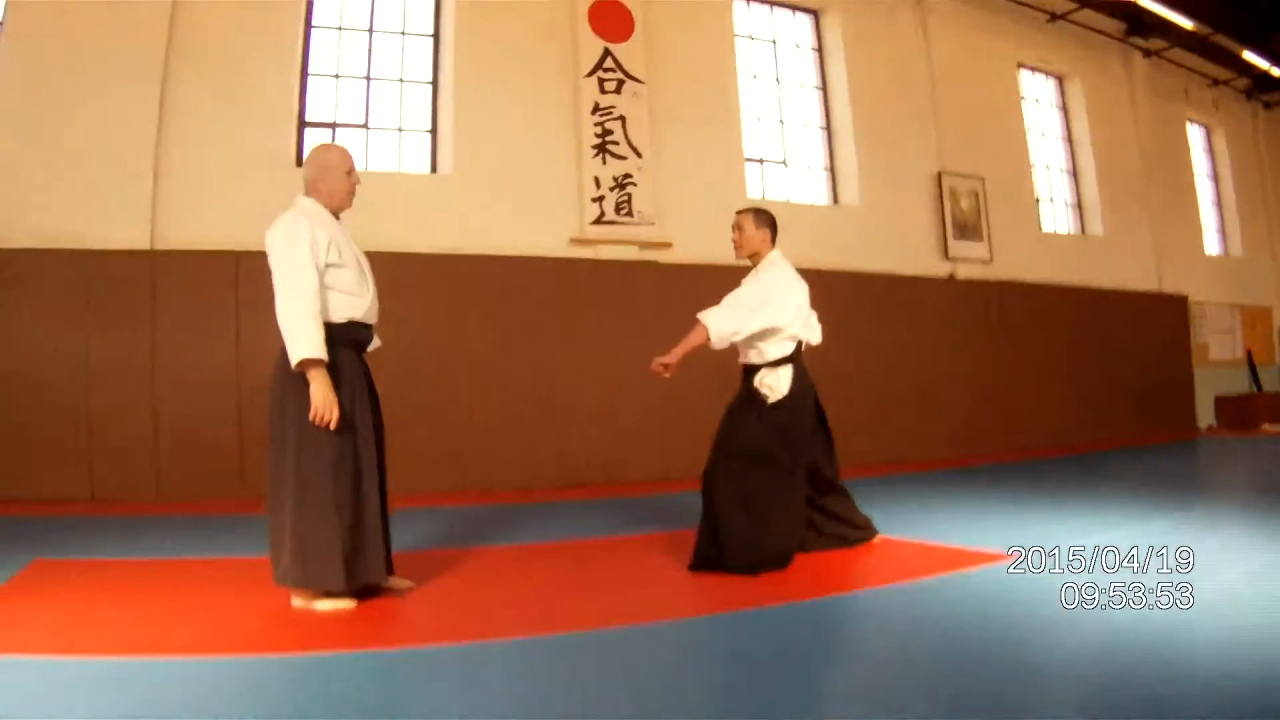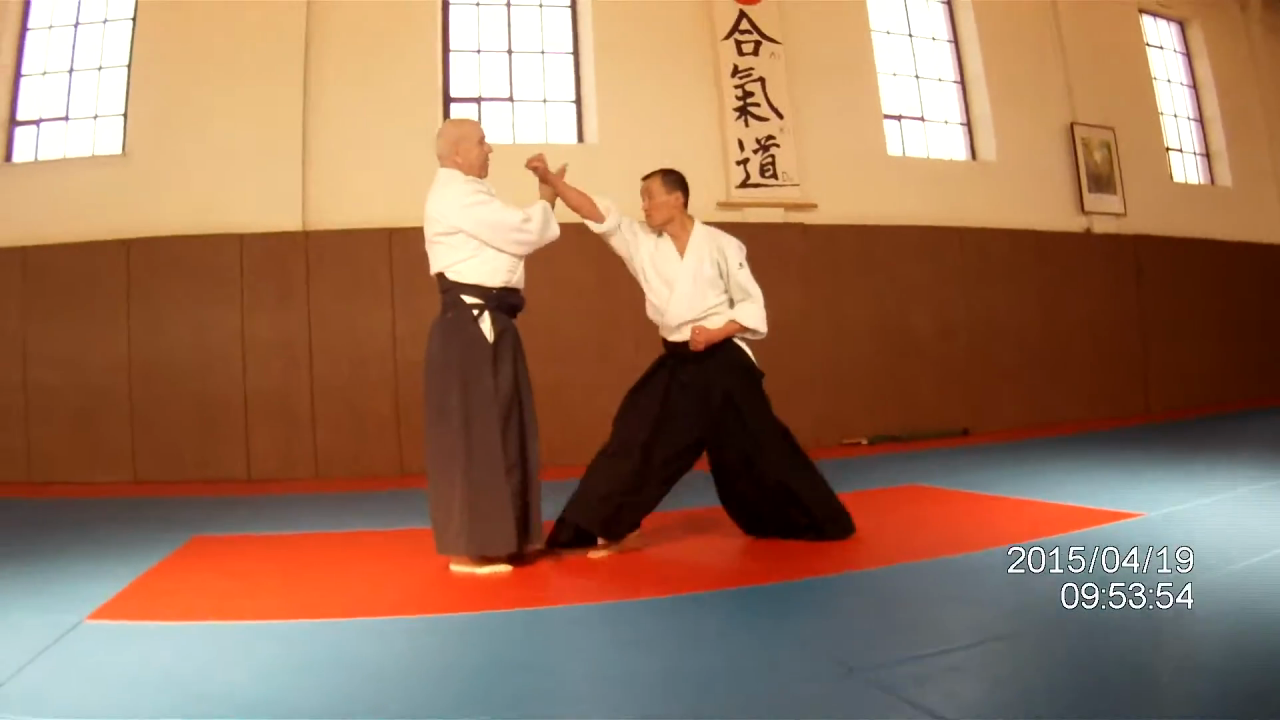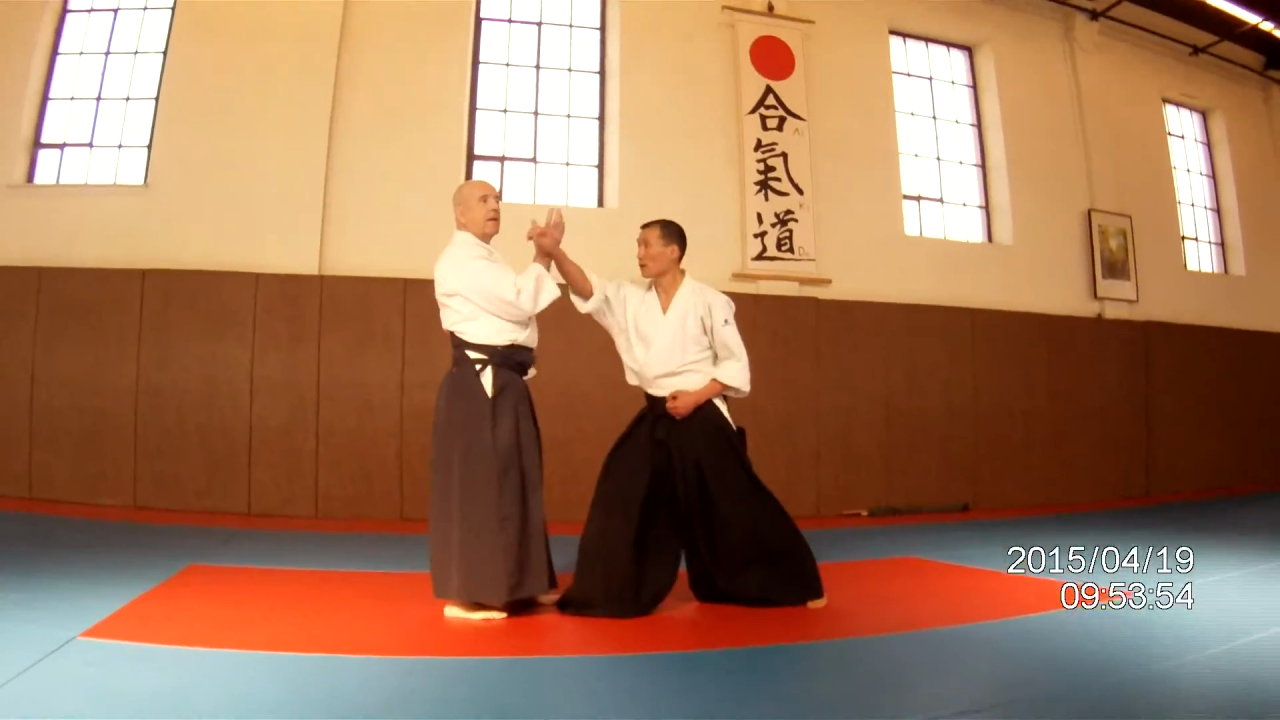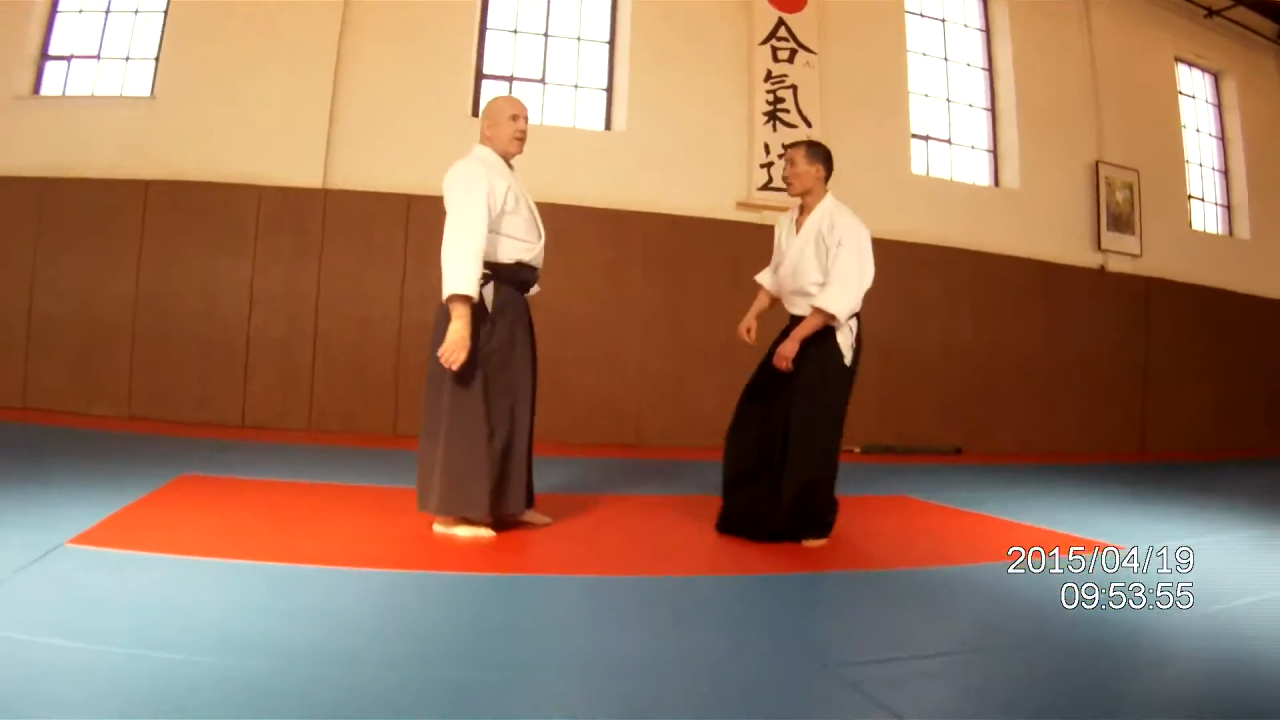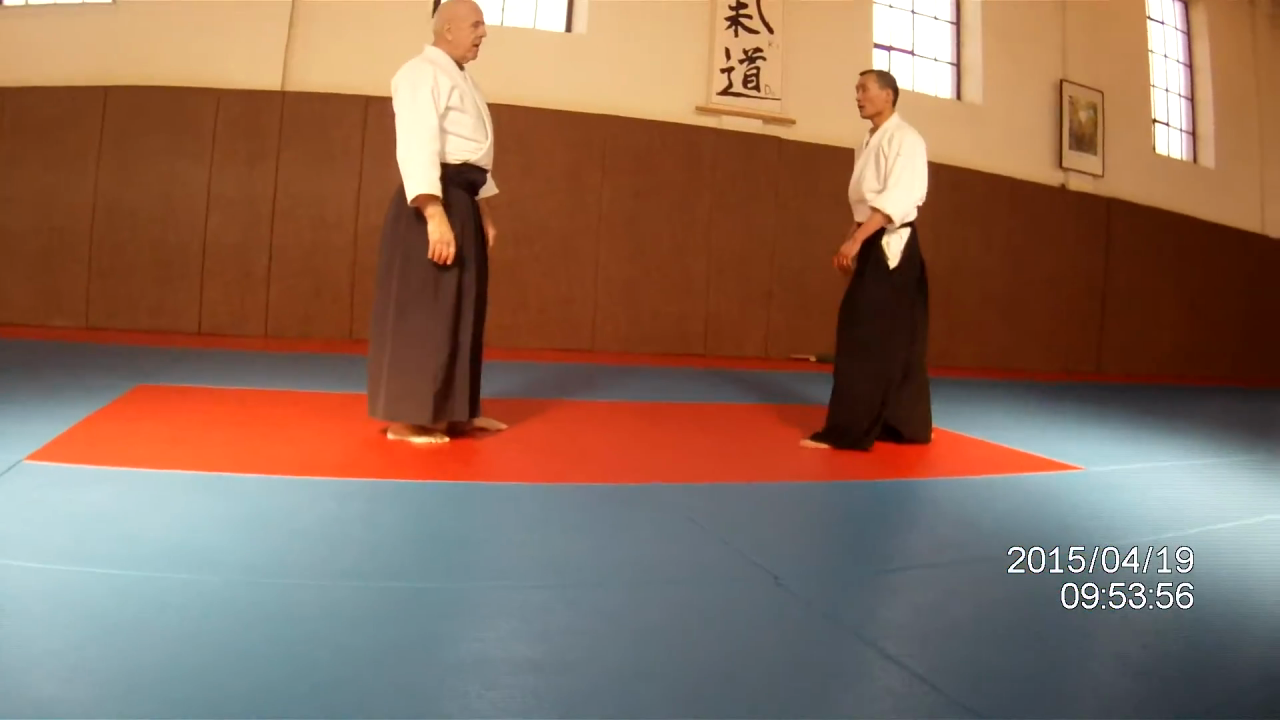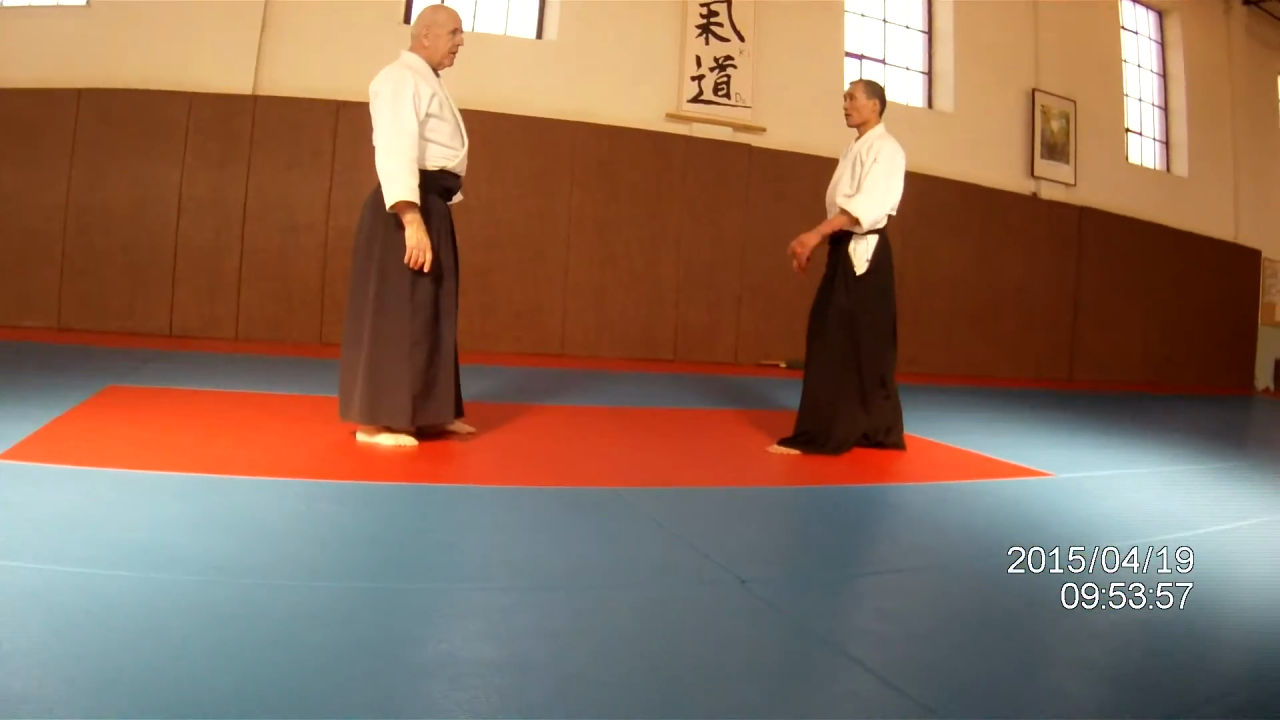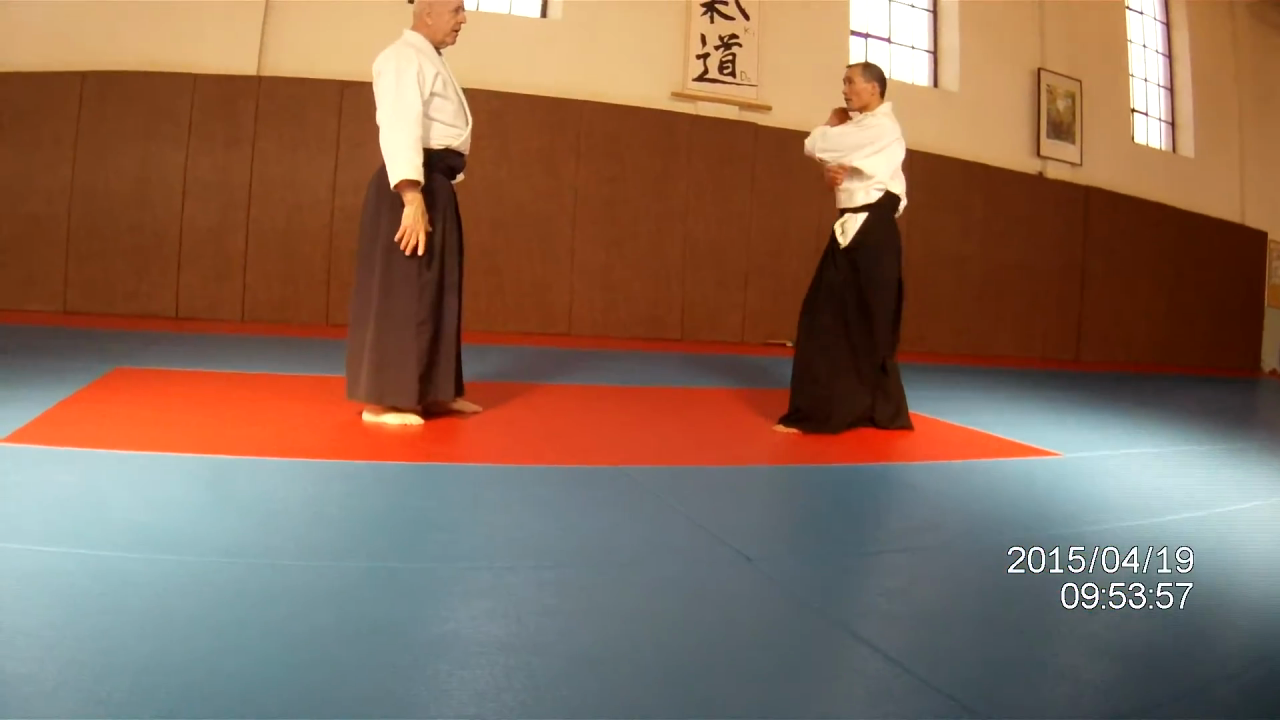
dt=0.7s
person 1, frame 1
left shoulder: (327, 228)
right shoulder: (296, 227)
right elbow: (296, 304)
left wrist: (357, 353)
right wrist: (317, 375)
left hip: (347, 359)
right hip: (318, 362)
left knee: (355, 466)
right knee: (319, 470)
left ankle: (360, 570)
right ankle: (309, 583)
person 1, frame 2
left shoulder: (465, 194)
right shoulder: (454, 196)
left elbow: (509, 235)
right elbow: (524, 233)
left wrist: (540, 206)
right wrist: (546, 198)
left hip: (486, 325)
right hip: (469, 328)
left knee: (501, 430)
right knee: (473, 434)
left ankle: (507, 537)
right ankle: (468, 549)
person 1, frame 3
left shoulder: (483, 258)
right shoulder: (461, 258)
right elbow: (519, 300)
right wrist: (543, 254)
left hip: (503, 383)
right hip: (478, 385)
left knee: (510, 483)
right knee: (476, 486)
left ankle: (512, 586)
right ankle: (463, 596)
person 1, frame 4
left shoulder: (503, 175)
right shoulder: (475, 173)
right elbow: (463, 244)
right wrist: (459, 318)
left hip: (507, 302)
right hip: (481, 302)
left knee: (506, 404)
right knee: (470, 404)
left ankle: (501, 504)
right ankle: (451, 512)
person 1, frame 5
left shoulder: (461, 80)
right shoulder: (422, 74)
right elbow: (416, 147)
left wrist: (484, 212)
right wrist: (435, 214)
left hip: (460, 204)
right hip: (434, 204)
left knee: (459, 309)
right knee: (422, 310)
left ankle: (454, 412)
right ankle: (407, 420)
person 1, frame 6
left shoulder: (428, 83)
right shoulder: (401, 79)
right elbow: (396, 152)
right wrist: (412, 220)
left hip: (432, 208)
right hip: (407, 210)
left knee: (430, 314)
right knee: (393, 313)
left ankle: (424, 415)
right ankle: (374, 422)
person 1, frame 7
left shoulder: (430, 61)
right shoulder: (404, 57)
right elbow: (400, 130)
right wrist: (412, 199)
left hip: (436, 187)
right hip: (412, 187)
left knee: (433, 291)
right knee: (400, 292)
left ankle: (431, 393)
right ankle: (381, 401)
person 2, frame 1
left shoulder: (771, 278)
right shoulder: (780, 277)
left elbow: (726, 317)
right elbow: (810, 330)
left wrist: (676, 354)
left hip: (772, 386)
right hip: (782, 383)
left knee: (739, 470)
right knee: (803, 466)
left ankle: (747, 551)
right ankle: (844, 531)
person 2, frame 2
left shoulder: (721, 245)
right shoulder: (642, 241)
left elbow: (752, 306)
right elbow: (600, 215)
left wrist: (715, 334)
right wrist: (553, 182)
left hip: (723, 362)
right hip: (677, 365)
left knee: (761, 448)
right knee: (636, 442)
left ankle: (819, 523)
right ankle: (603, 532)
person 2, frame 3
left shoulder: (708, 301)
right shoulder: (629, 299)
left elbow: (736, 365)
right elbow: (588, 289)
left wrist: (697, 397)
right wrist: (555, 252)
left hip: (702, 420)
right hip: (654, 420)
left knee: (738, 508)
right knee: (620, 501)
left ankle: (797, 585)
right ankle: (610, 594)
person 2, frame 4
left shoulder: (843, 224)
right shoulder: (787, 223)
left elbow: (841, 294)
right elbow: (775, 277)
left wrist: (795, 339)
right wrist: (753, 313)
left hip: (830, 339)
right hip: (797, 333)
left knee: (812, 431)
right knee: (759, 417)
left ankle: (808, 521)
right ankle: (763, 512)
person 2, frame 5
left shoulder: (903, 138)
right shoulder: (871, 141)
left elbow: (898, 198)
left wrist: (856, 239)
right wrist: (853, 240)
left hip: (892, 246)
right hip: (878, 245)
left knee: (865, 336)
right knee: (895, 340)
left ankle: (848, 431)
right ankle: (906, 424)
person 2, frame 6
left shoulder: (885, 148)
right shoulder: (857, 148)
left elbow: (868, 205)
left wrist: (814, 235)
right wrist: (813, 242)
left hip: (864, 254)
right hip: (847, 251)
left knee: (837, 342)
right knee: (862, 344)
left ankle: (817, 435)
right ankle: (876, 429)
person 2, frame 7
left shoulder: (878, 126)
right shoulder: (871, 127)
left elbow: (817, 145)
right elbow: (835, 158)
left wrist: (834, 122)
right wrist: (833, 171)
left hip: (864, 231)
right hip: (870, 231)
left knee: (827, 318)
right knee: (865, 324)
left ankle: (816, 413)
right ankle: (880, 409)
